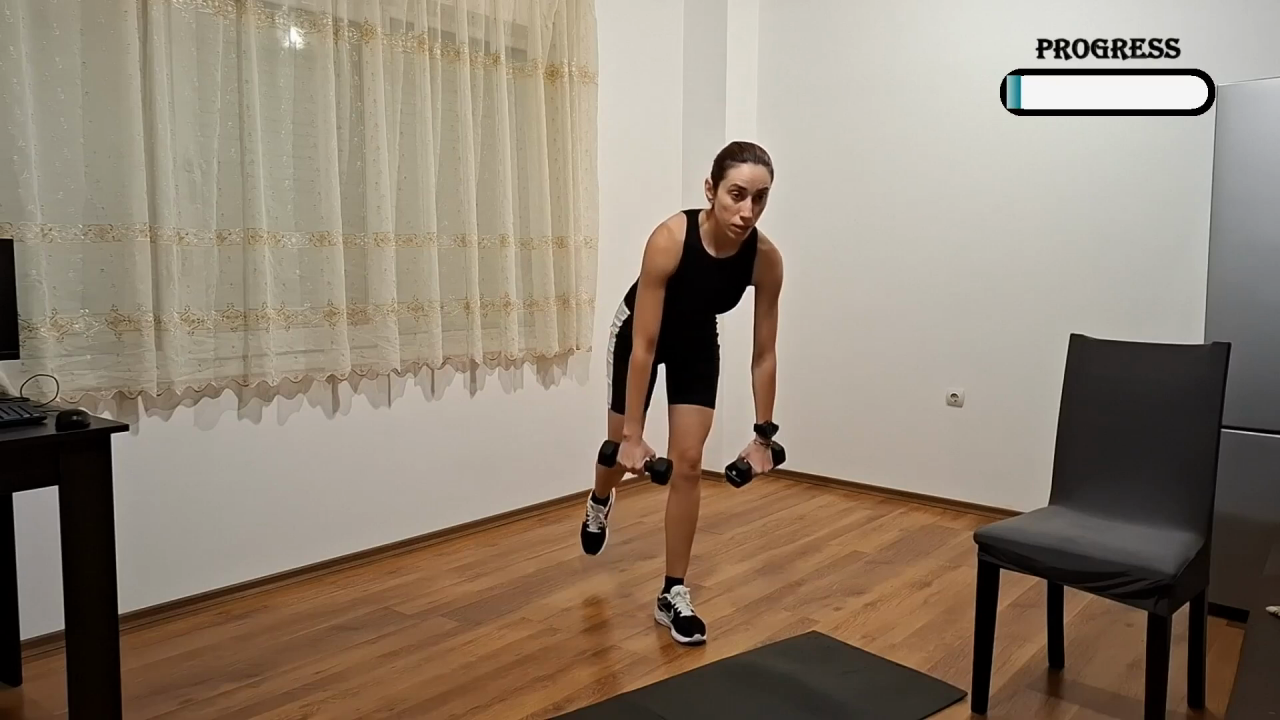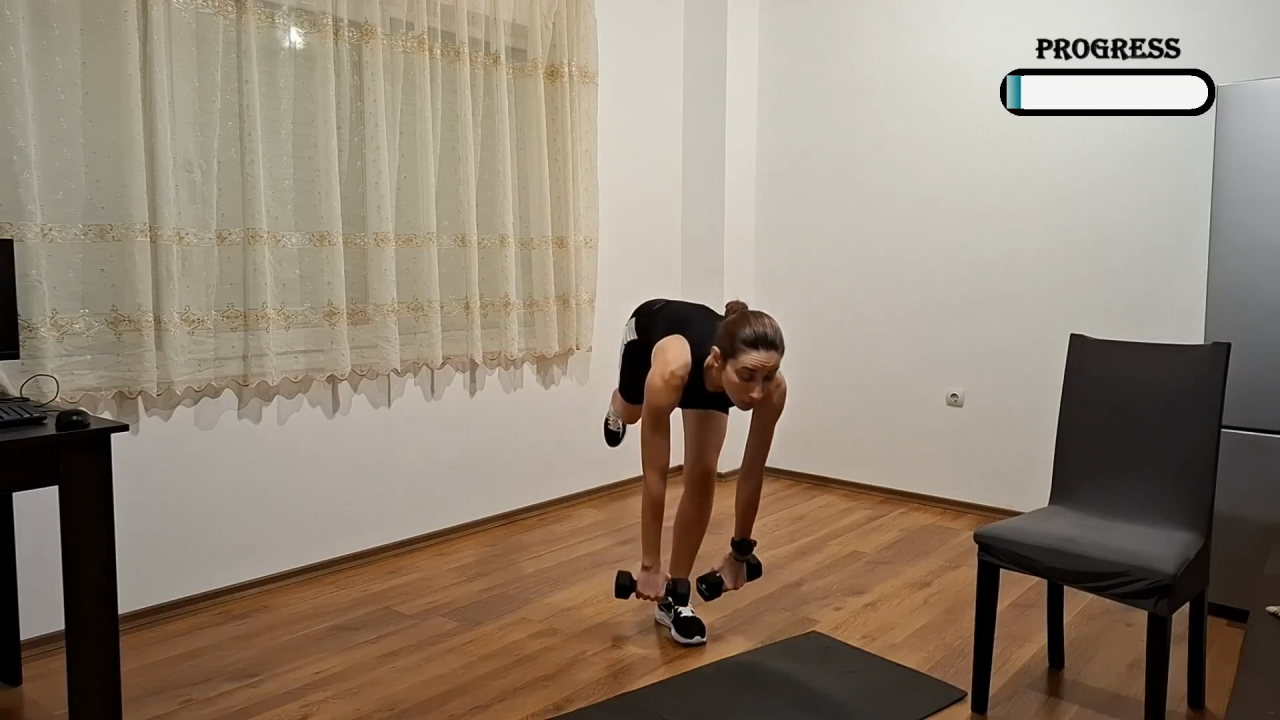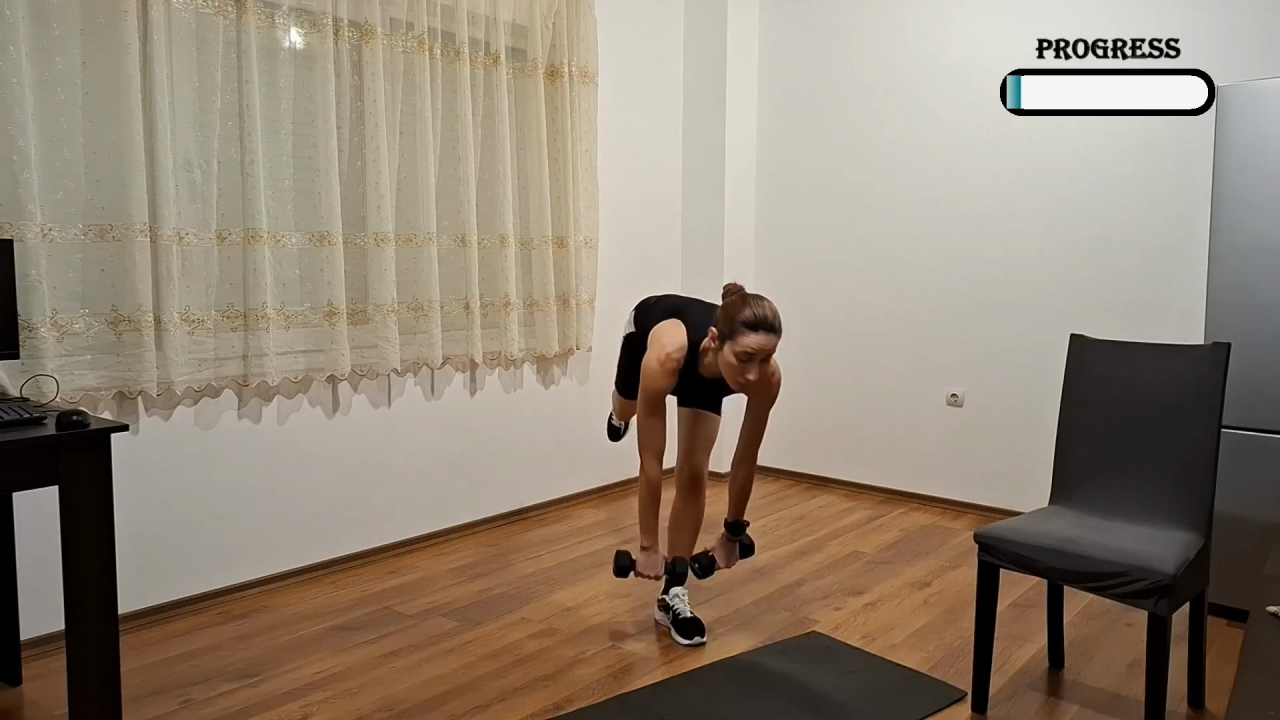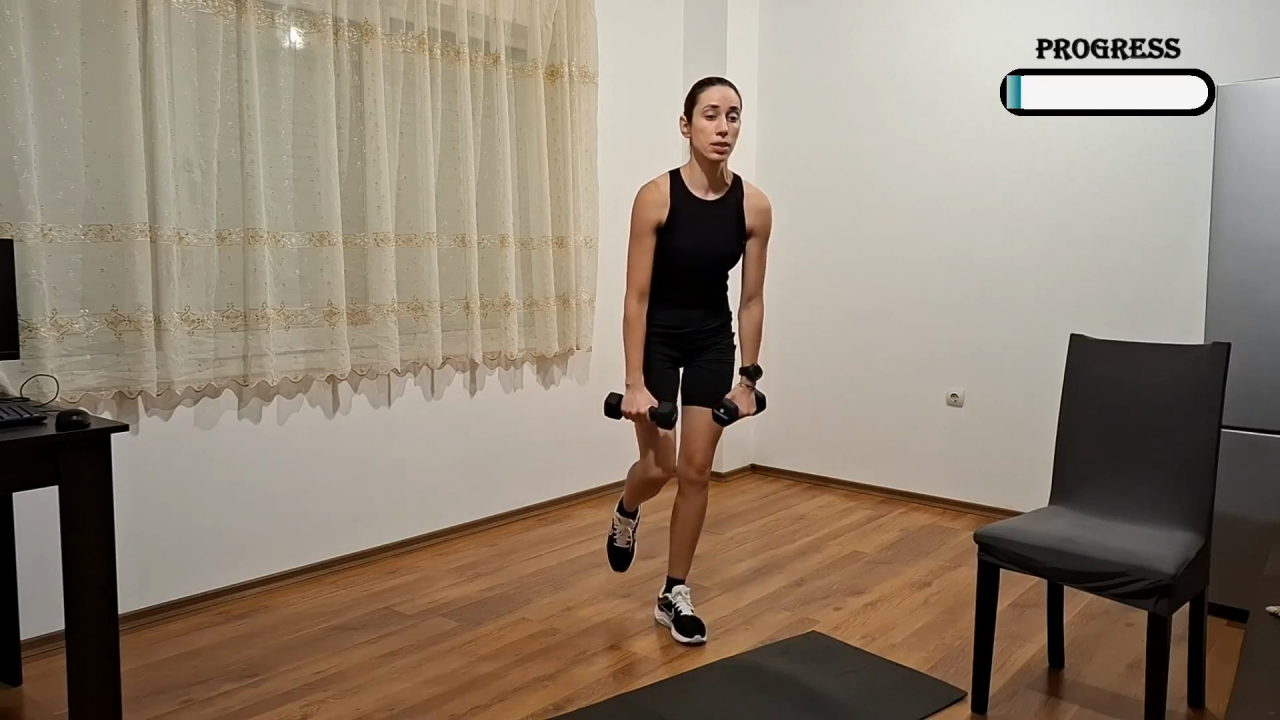
dt=1s
person 1, frame 1
left shoulder: (765, 257)
right shoulder: (670, 238)
left elbow: (764, 354)
right elbow: (644, 346)
left wrist: (763, 434)
right wrist: (633, 435)
left hip: (698, 344)
right hip: (639, 332)
left knee: (688, 463)
right knee: (623, 450)
left ankle: (673, 593)
right ankle: (600, 500)
person 1, frame 2
left shoulder: (771, 388)
right shoulder: (671, 371)
left elbow: (752, 475)
right elbow: (655, 478)
left wrist: (739, 553)
right wrist: (650, 566)
right hip: (650, 326)
left knee: (702, 475)
right knee: (630, 412)
left ankle: (676, 596)
right ankle: (618, 410)
person 1, frame 3
left shoulder: (766, 376)
right shoulder: (665, 354)
left elbow: (746, 459)
right elbow: (651, 463)
left wrist: (732, 532)
right wrist: (648, 545)
right hip: (646, 320)
left knee: (692, 474)
right knee: (626, 408)
left ankle: (672, 596)
right ankle: (621, 412)
person 1, frame 4
left shoulder: (754, 205)
right shoulder: (656, 196)
left elbow: (751, 299)
right elbow: (636, 296)
left wrist: (748, 375)
right wrist: (635, 382)
left hip: (712, 341)
right hip: (659, 338)
left knee: (697, 470)
right knee: (659, 467)
left ankle: (675, 595)
right ankle: (626, 511)
